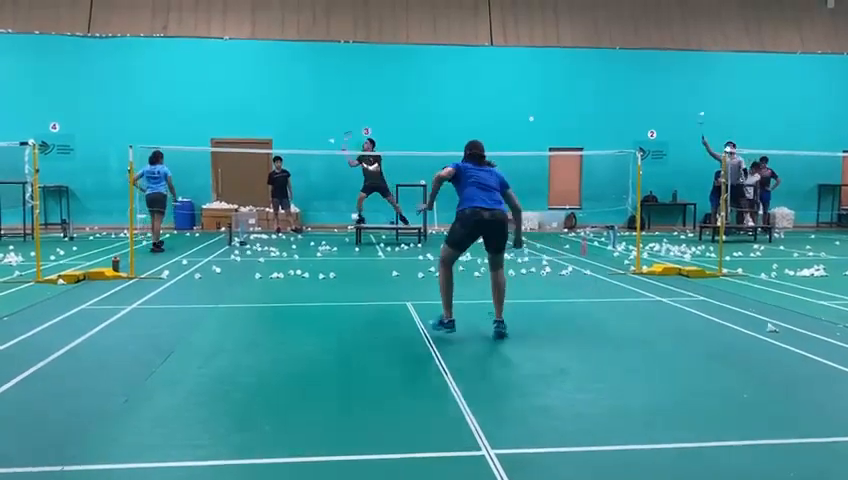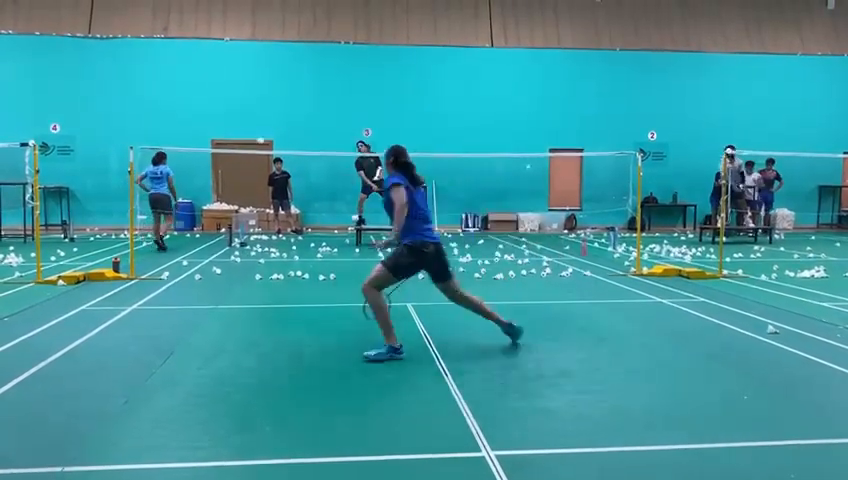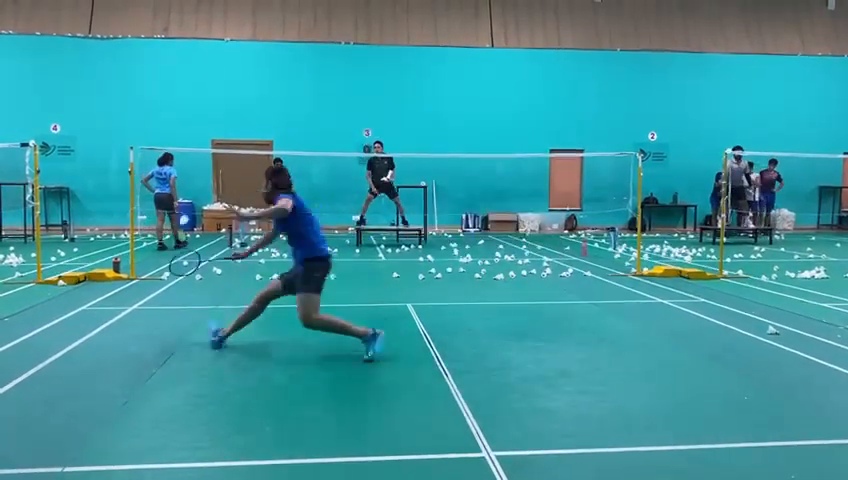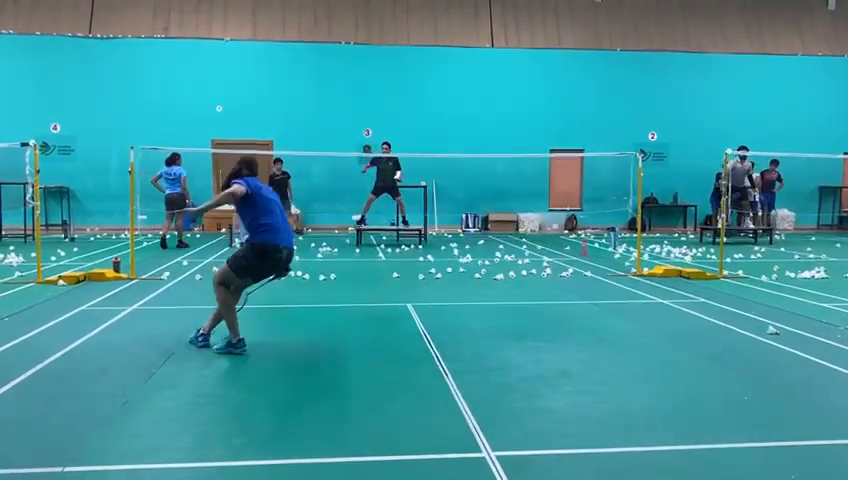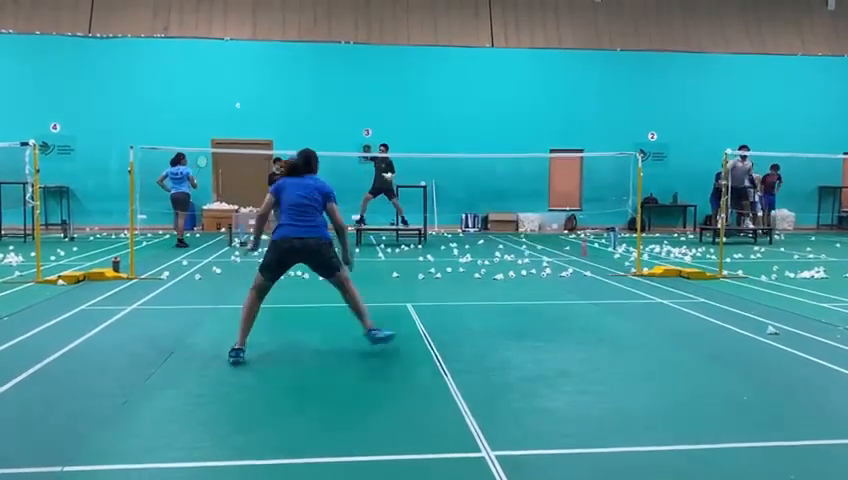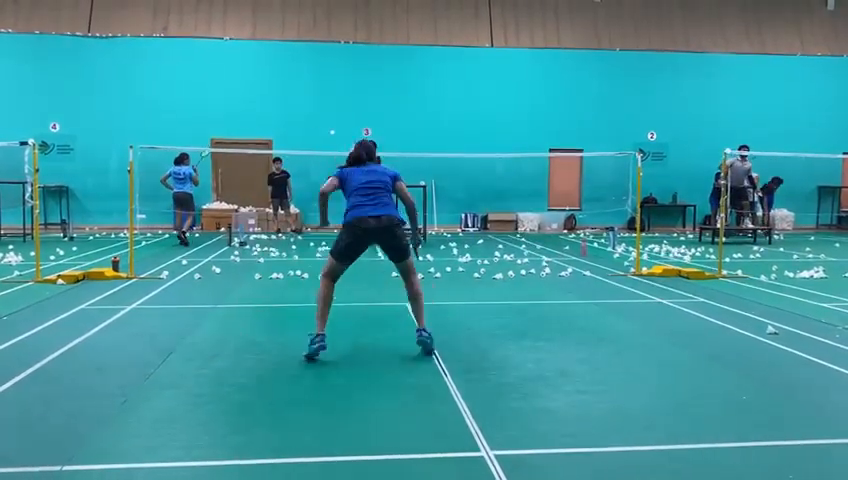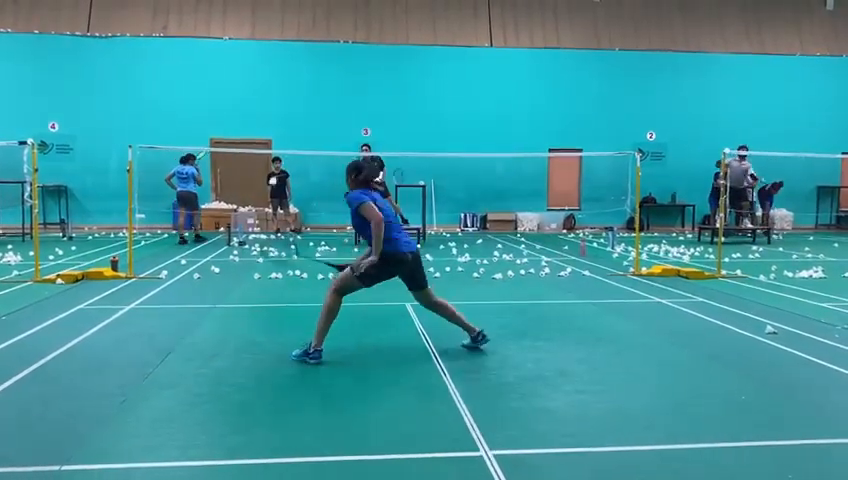
dt=0.3s
person 1, frame 1
left shoulder: (459, 167)
right shoulder: (496, 173)
left elbow: (440, 176)
right elbow: (516, 208)
left wrist: (429, 204)
right wrist: (518, 235)
left hip: (470, 215)
right hip: (498, 217)
left knee: (445, 263)
right knee: (497, 268)
left ankle: (447, 318)
right ankle: (499, 322)
person 1, frame 2
left shoulder: (394, 180)
right shoulder: (416, 183)
left elbow: (401, 203)
left wrist: (394, 236)
left hip: (415, 247)
right hip: (431, 247)
left knee: (370, 288)
right knee: (455, 294)
left ankle: (393, 346)
right ankle: (505, 324)
person 1, frame 3
left shoulder: (284, 197)
right shoulder: (280, 205)
left elbow: (284, 208)
right elbow: (272, 235)
left wrist: (251, 215)
right wrist: (248, 252)
left hip: (313, 261)
right hip: (306, 262)
left knee: (308, 318)
right knee: (264, 297)
left ankle: (369, 335)
right ankle: (226, 333)
person 1, frame 4
left shoulder: (242, 181)
right shoulder: (266, 189)
left elbow: (235, 192)
right elbow: (285, 223)
left wrist: (202, 209)
left hip: (264, 246)
right hip: (284, 252)
left knee: (220, 281)
right knee: (234, 286)
left ankle: (236, 341)
right ankle: (207, 331)
person 1, frame 5
left shoulder: (281, 184)
right shoulder: (323, 186)
left elbow: (262, 214)
right elbow: (339, 224)
left wrist: (255, 241)
right wrist: (346, 254)
left hip: (283, 243)
right hip: (317, 243)
left knee: (257, 291)
right knee: (346, 286)
left ankle: (239, 347)
right ankle: (371, 331)
person 1, frame 6
left shoulder: (344, 172)
right shoulder: (388, 172)
left elbow: (324, 190)
right elbow: (409, 202)
left wrist: (323, 219)
right wrist: (416, 231)
left hip: (356, 225)
right hip: (389, 223)
left knee: (328, 277)
right knee: (411, 276)
left ankle: (319, 336)
right ankle: (422, 330)
person 1, frame 7
left shoulder: (356, 196)
right shoulder: (373, 196)
left elbow: (377, 219)
left wrist: (375, 255)
right wrist: (361, 262)
left hip: (391, 256)
right hip: (410, 254)
left knee: (336, 290)
right knee: (430, 302)
left ankle: (315, 349)
right ankle: (475, 334)
